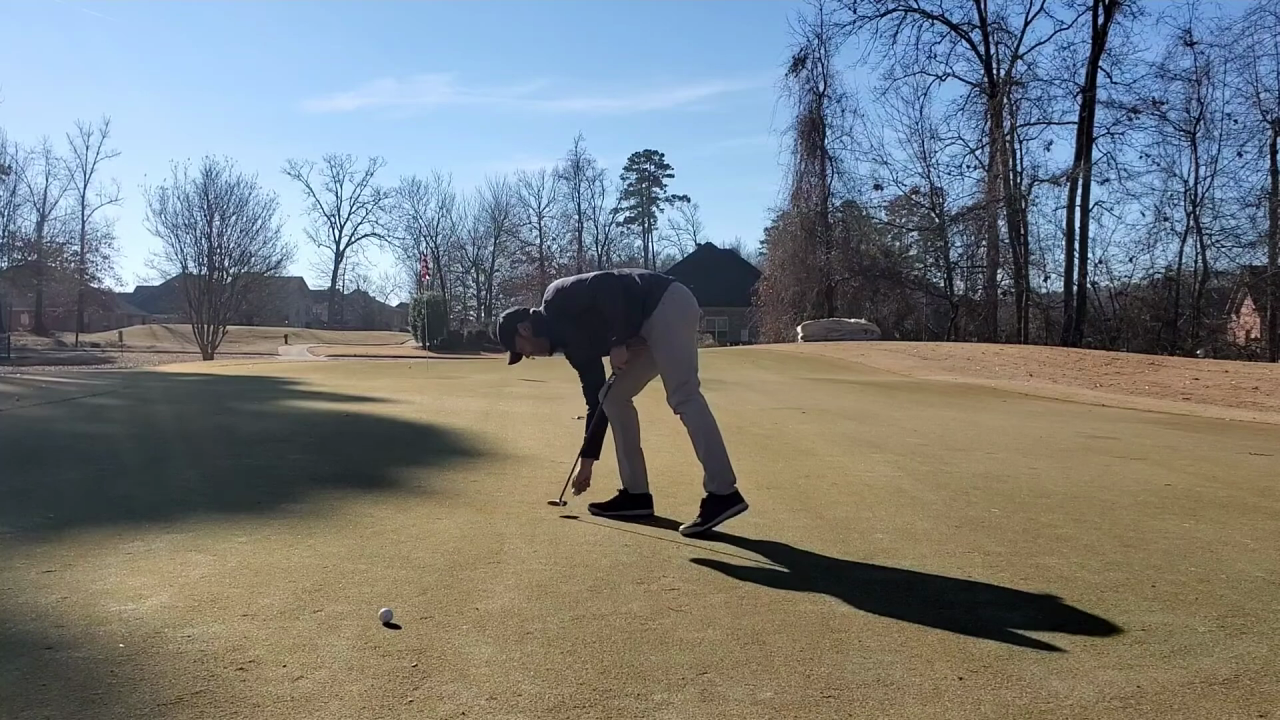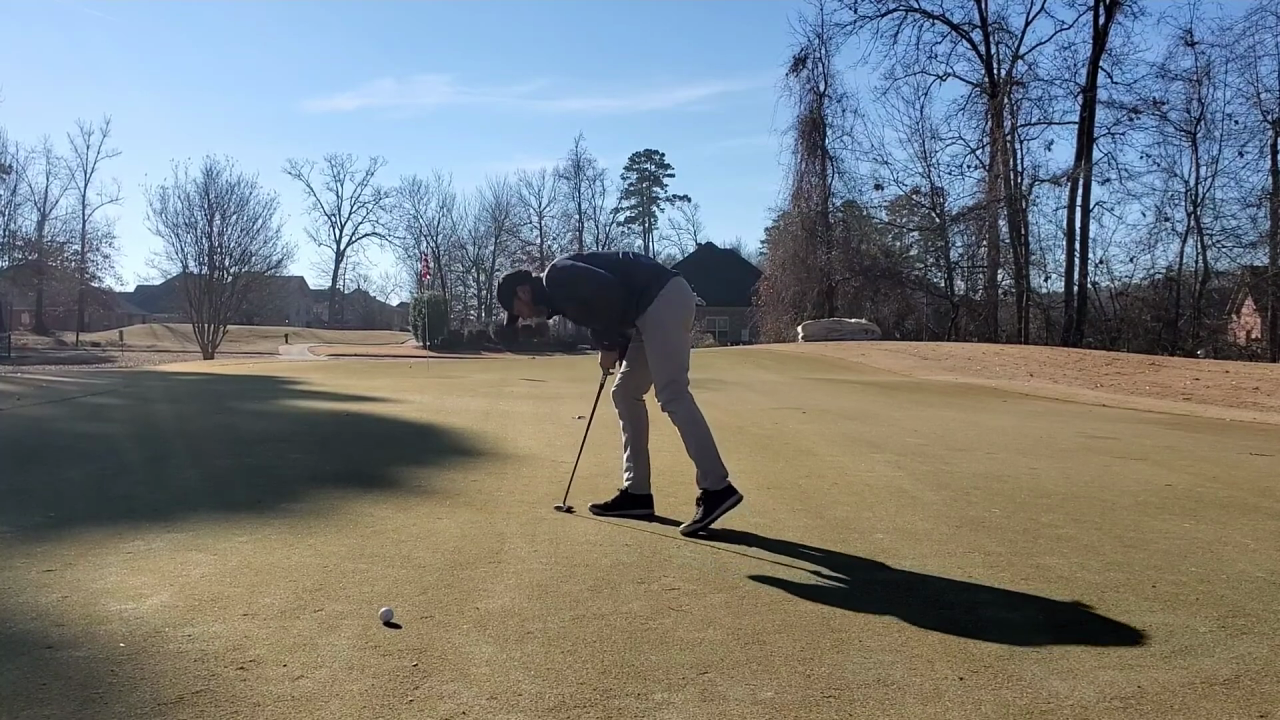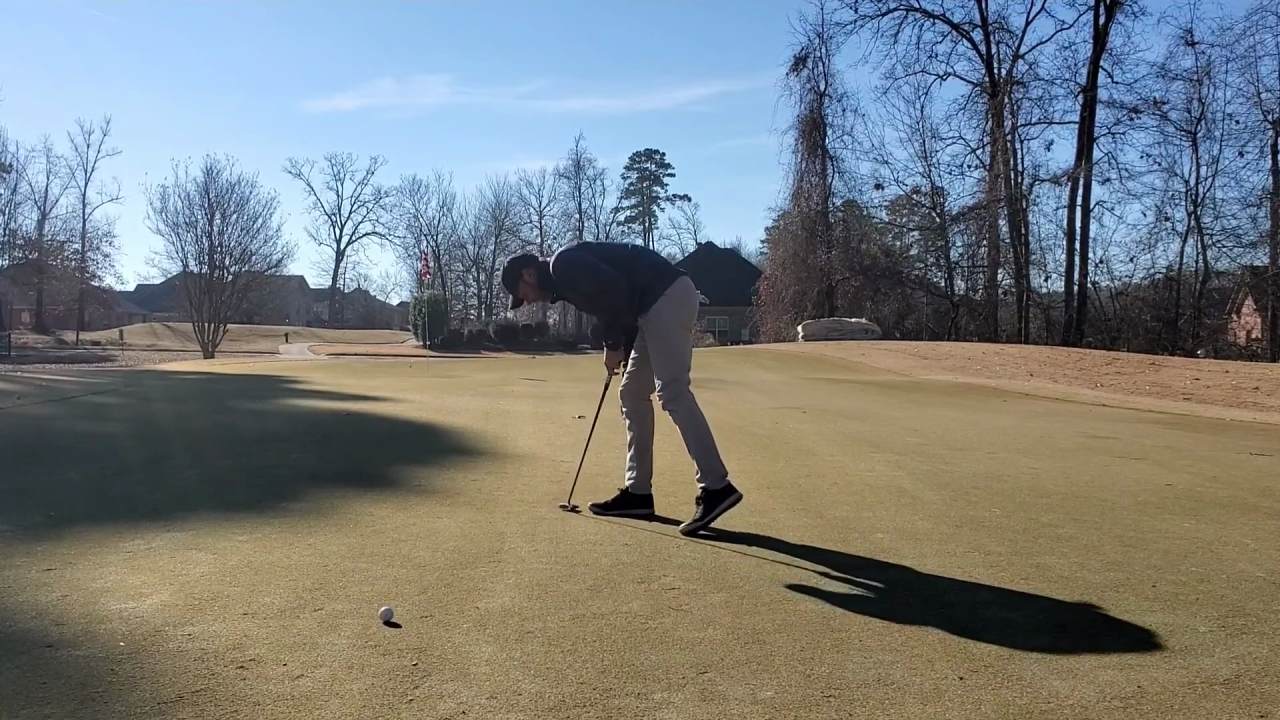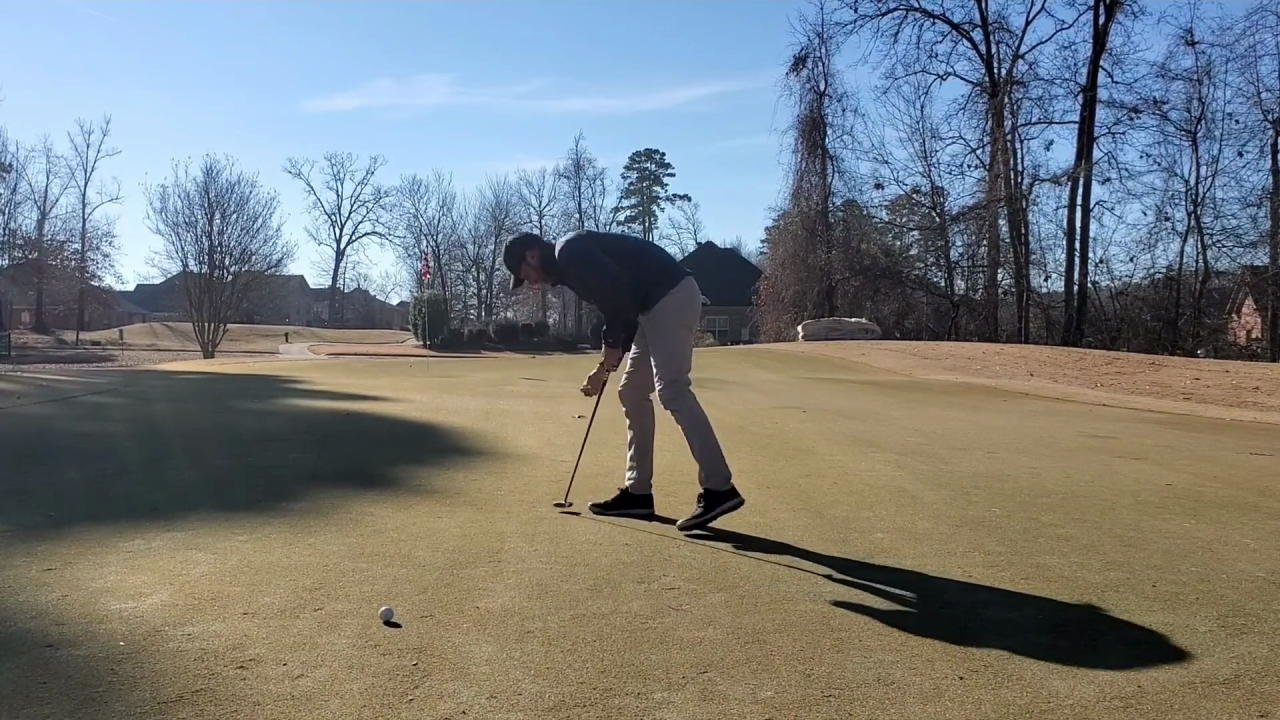
dt=0.7s
person 1, frame 1
left shoulder: (558, 300)
right shoulder: (569, 339)
left elbow: (604, 283)
right elbow: (595, 396)
left wrist: (616, 342)
right wrist: (587, 460)
left hip: (668, 305)
left knee: (683, 397)
right knee: (613, 396)
left ankle: (723, 494)
right ankle: (636, 493)
person 1, frame 2
left shoulder: (557, 278)
right shoulder: (562, 297)
left elbow: (609, 289)
right elbow: (611, 325)
left wrist: (607, 346)
left hip: (665, 298)
right hip: (654, 307)
left knee: (672, 394)
right knee: (625, 393)
left ankle: (717, 489)
right ankle: (637, 493)
person 1, frame 3
left shoulder: (562, 264)
right shoulder: (565, 280)
left elbow: (615, 289)
right elbow: (617, 313)
left wrist: (611, 346)
left hip: (668, 296)
right hip: (661, 303)
left knee: (672, 393)
right knee: (633, 393)
left ankle: (716, 488)
right ankle: (637, 492)
person 1, frame 4
left shoulder: (569, 251)
right shoulder: (570, 266)
left elbow: (618, 286)
right elbow: (621, 309)
left wrist: (610, 344)
right wrist: (606, 366)
left hip: (672, 296)
right hip: (659, 304)
left knee: (672, 391)
right knee: (632, 392)
left ankle: (718, 488)
right ankle: (638, 492)
